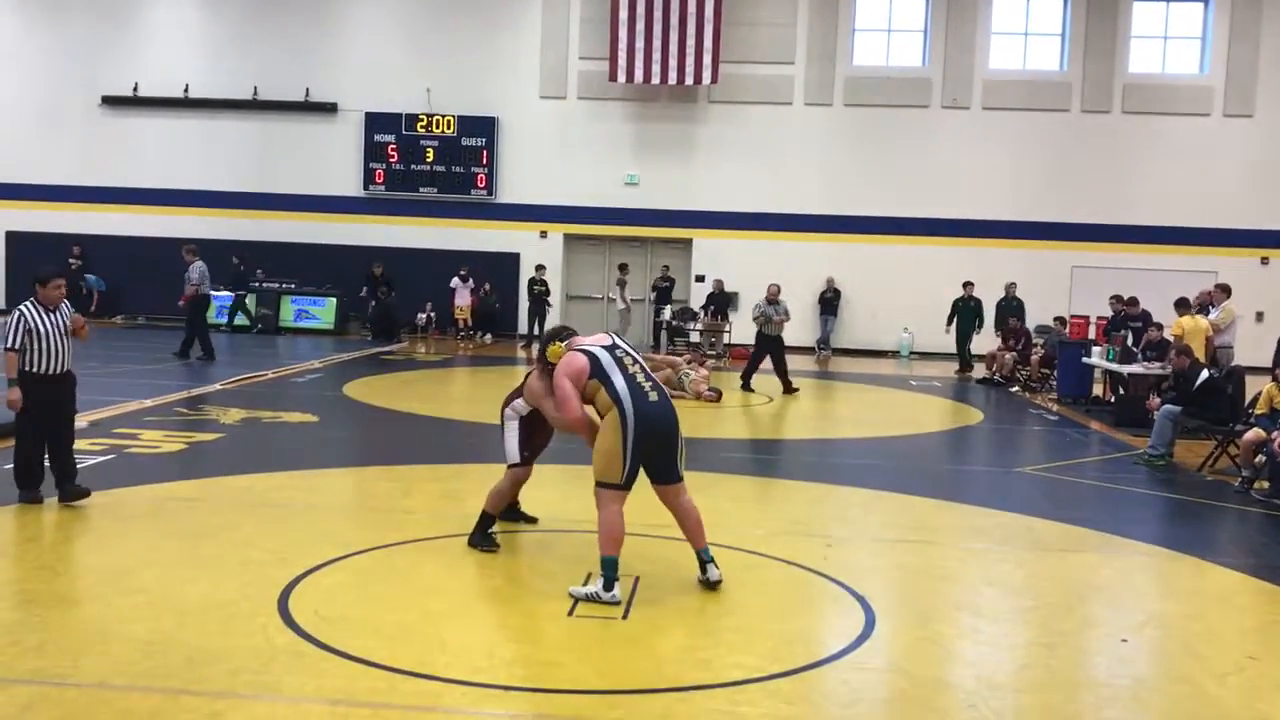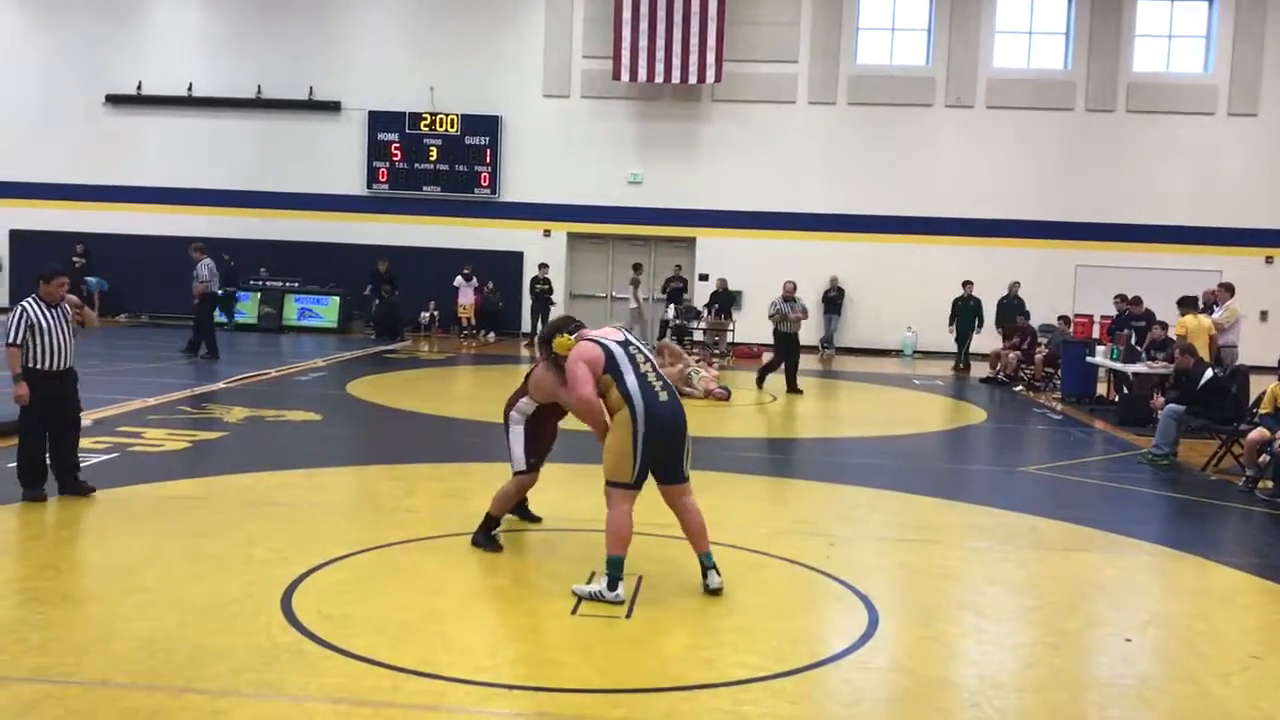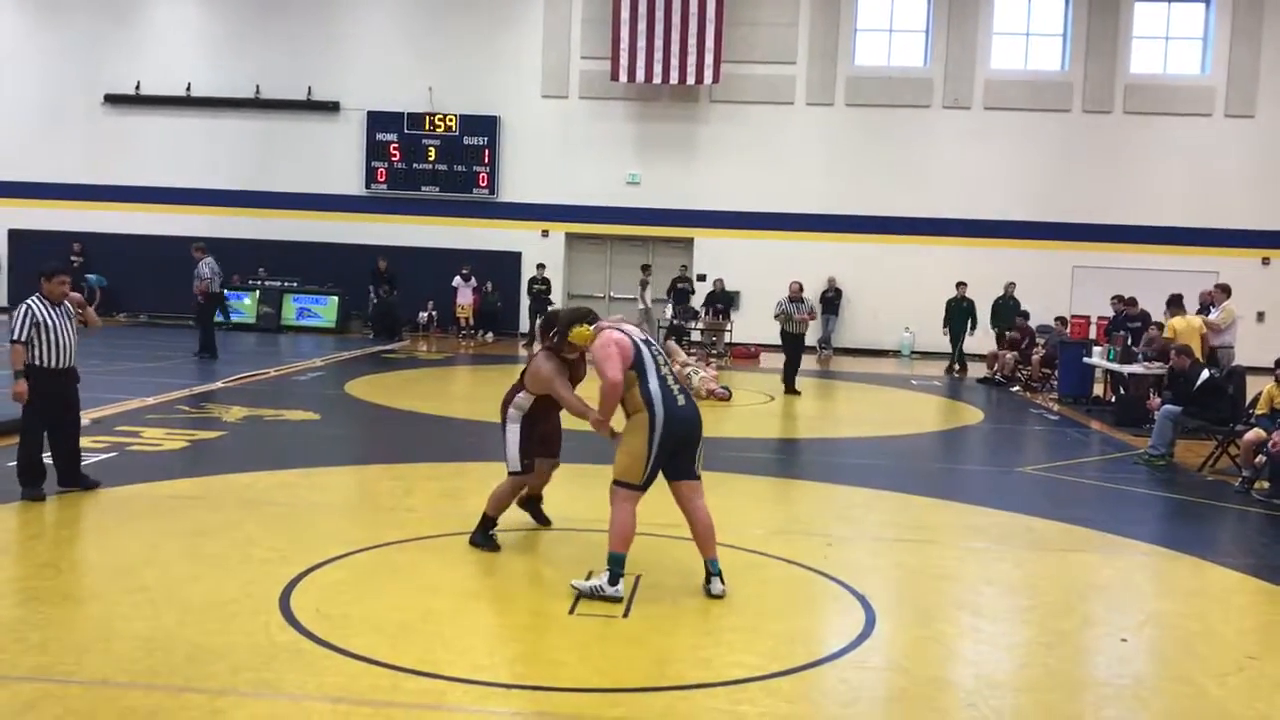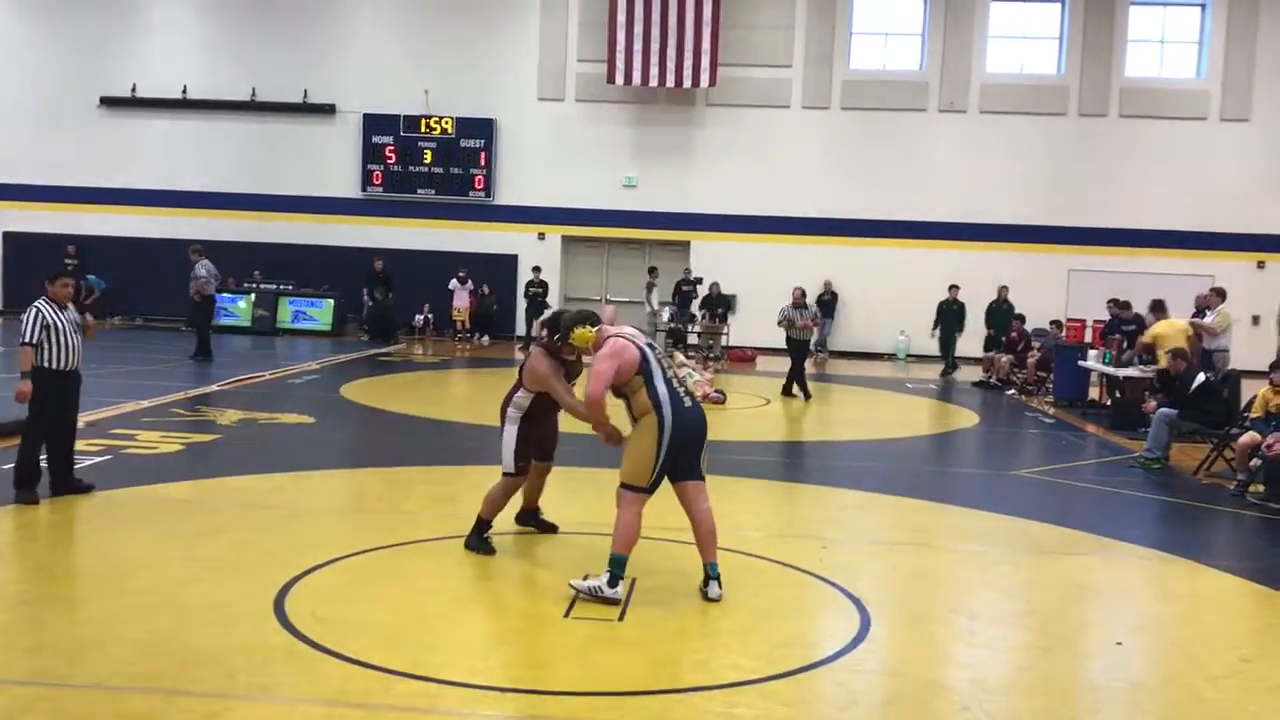
dt=0.2s
person 1, frame 1
left shoulder: (566, 365)
right shoulder: (609, 337)
left elbow: (572, 416)
left wrist: (590, 433)
left hip: (628, 418)
right hip: (664, 411)
left knee: (609, 500)
right knee: (676, 495)
left ankle: (608, 585)
right ankle: (708, 566)
person 1, frame 2
left shoulder: (578, 355)
right shoulder: (617, 332)
left elbow: (585, 399)
left wrist: (599, 426)
left hip: (638, 417)
right hip: (673, 411)
left knee: (619, 499)
right knee: (681, 496)
left ankle: (612, 584)
right ankle: (710, 572)
person 1, frame 3
left shoulder: (604, 342)
right shoulder: (626, 330)
left elbow: (613, 379)
left wrist: (602, 418)
left hip: (653, 420)
right hip: (688, 414)
left knee: (623, 497)
right knee: (693, 499)
left ankle: (612, 580)
right ankle: (714, 577)
person 1, frame 4
left shoulder: (610, 350)
right shoulder: (627, 334)
left elbow: (593, 395)
left wrist: (601, 424)
left hip: (660, 423)
right hip: (693, 417)
left knee: (629, 501)
right knee: (697, 501)
left ankle: (612, 582)
right ankle: (712, 580)
person 2, frame 1
left shoulder: (65, 307)
right shoulder: (23, 314)
left elbow: (81, 336)
right elbow: (12, 352)
left wrist: (81, 327)
right wrist: (13, 386)
left hip: (63, 381)
right hip: (34, 384)
left knee: (64, 435)
right knee: (31, 438)
left ankle: (67, 486)
right ankle: (28, 487)
person 2, frame 2
left shoulder: (67, 306)
right shoulder: (24, 310)
left elbow: (93, 324)
right elbow: (13, 348)
left wrist: (80, 306)
right wrist: (19, 381)
left hip: (65, 377)
right hip: (37, 380)
left knee: (68, 430)
right knee: (33, 435)
left ankle: (69, 480)
right ankle: (32, 485)
person 2, frame 3
left shoulder: (67, 305)
right shoulder: (29, 308)
left elbow: (95, 324)
right elbow: (17, 345)
left wrist: (82, 304)
right wrist: (19, 378)
left hip: (66, 375)
right hip: (40, 378)
left knee: (69, 427)
right knee: (33, 432)
left ankle: (71, 476)
right ankle: (31, 484)
person 2, frame 4
left shoulder: (69, 309)
right shoulder: (38, 311)
left elbow: (84, 333)
right elbow: (27, 346)
left wrist: (88, 325)
right wrist: (25, 379)
left hip: (69, 377)
right hip: (46, 379)
left knee: (65, 431)
right knee: (36, 432)
left ankle: (63, 481)
right ankle: (25, 486)
person 3, frame 1
right shoulder: (541, 384)
left hip: (539, 421)
right hip: (521, 418)
left knee: (523, 470)
right knee: (517, 473)
left ankle: (510, 508)
right ankle: (480, 532)
person 3, frame 2
right shoulder: (549, 375)
left hip: (546, 417)
right hip: (524, 420)
left knee: (533, 467)
right knee: (525, 477)
left ankle: (517, 504)
right ankle: (484, 531)
person 3, frame 3
left shoulder: (574, 351)
right shoulder: (547, 366)
right elbow: (569, 401)
right wrist: (593, 416)
left hip: (546, 412)
right hip: (521, 416)
left knee: (550, 463)
right knee: (519, 478)
left ankle: (531, 499)
right ankle: (482, 531)
person 3, frame 4
left shoulder: (567, 349)
right shoulder: (544, 364)
right elbow: (568, 402)
right wrist: (601, 425)
left hip: (545, 414)
right hip: (521, 417)
left knee: (542, 467)
right knee: (514, 479)
left ankle: (528, 513)
right ankle: (477, 534)
